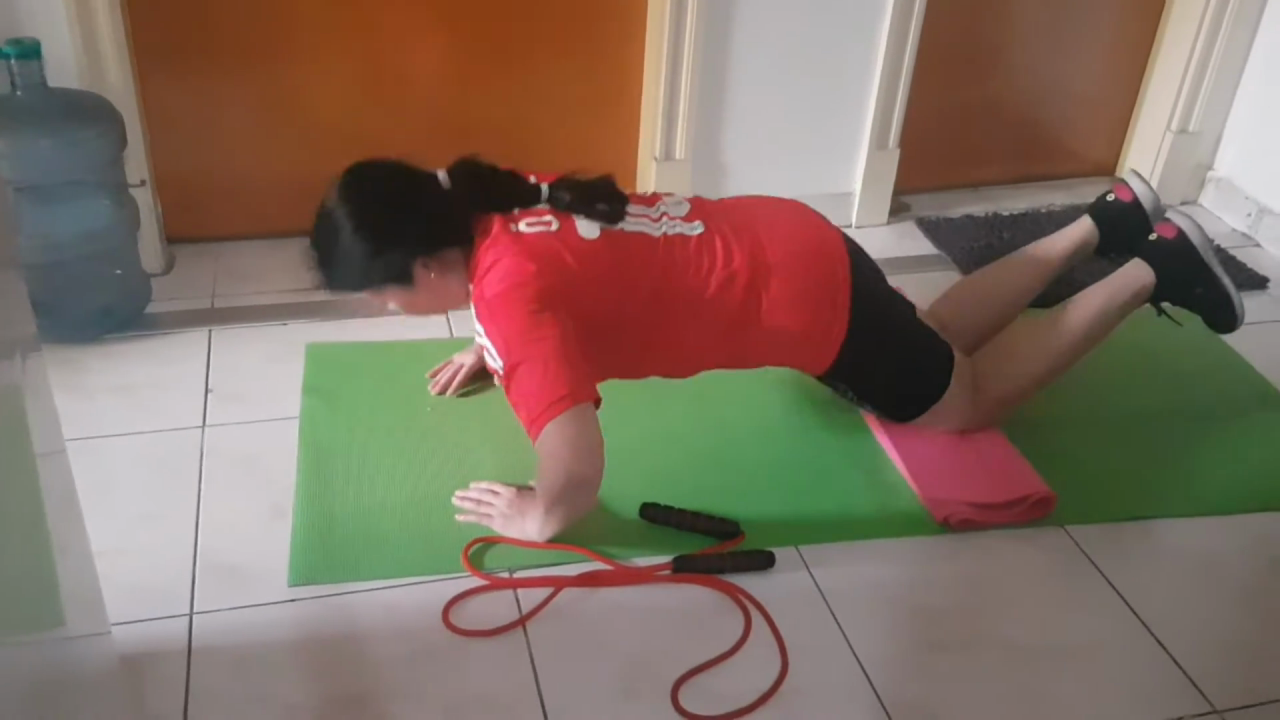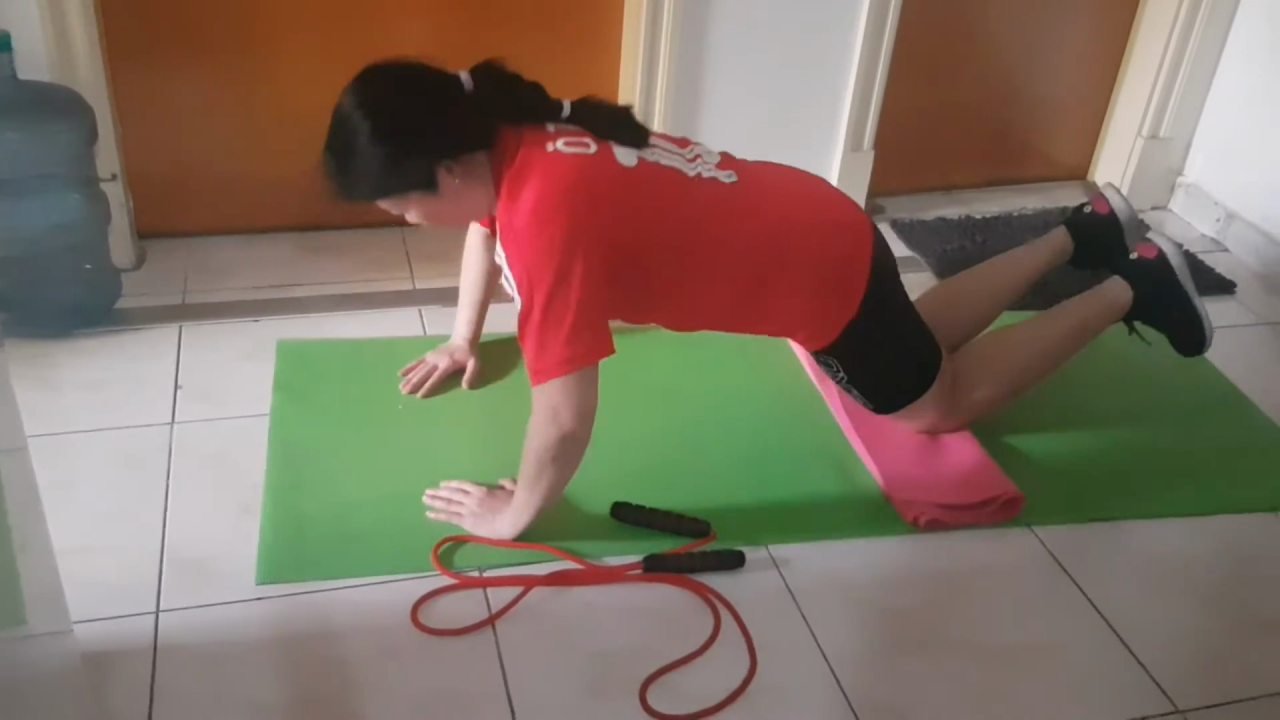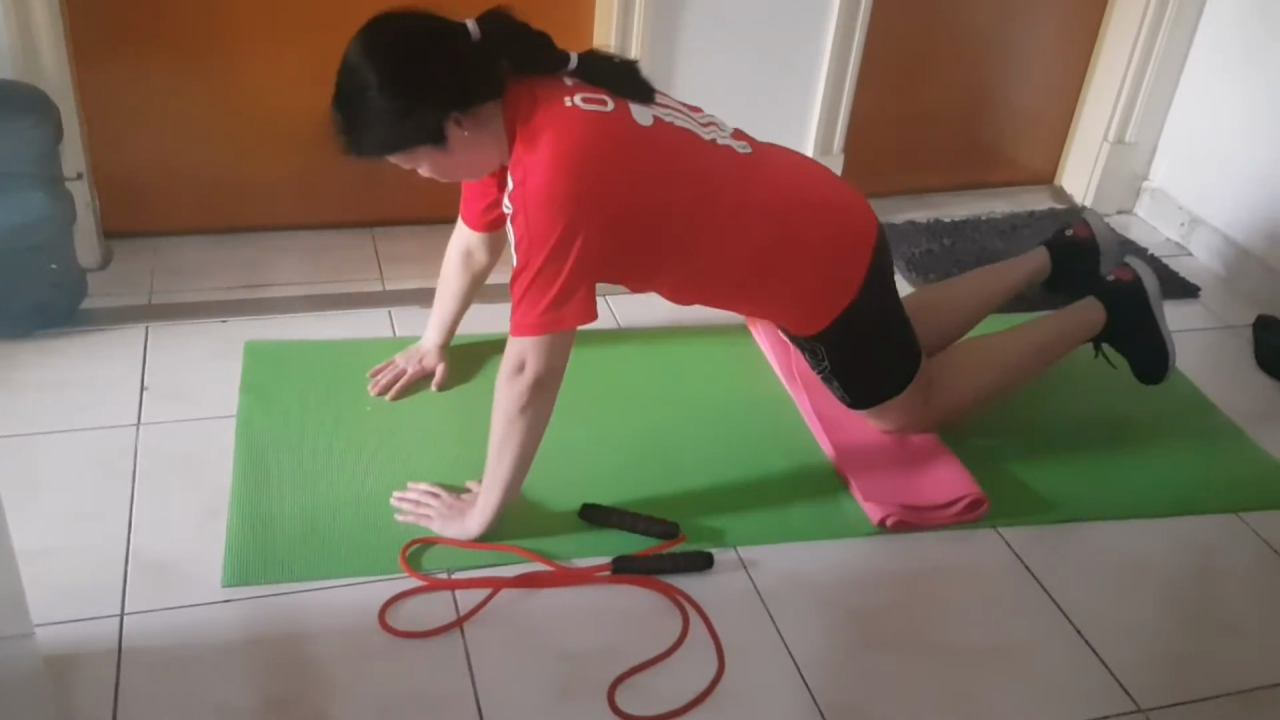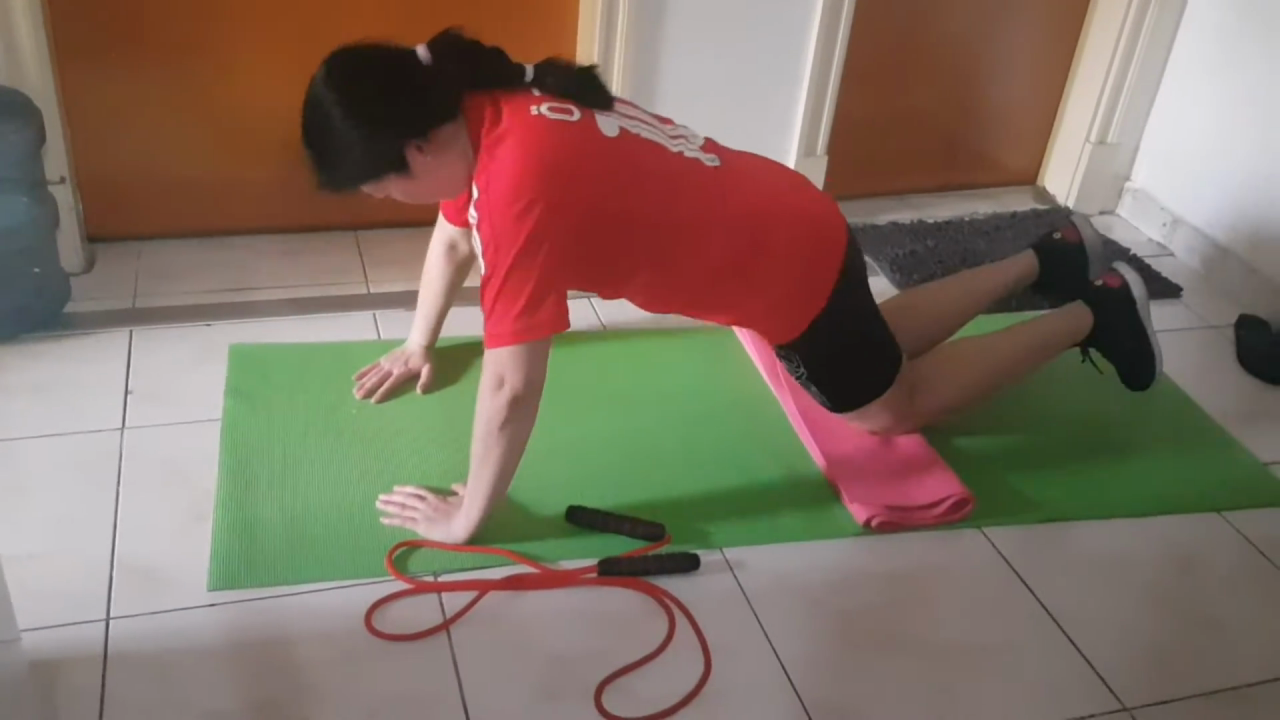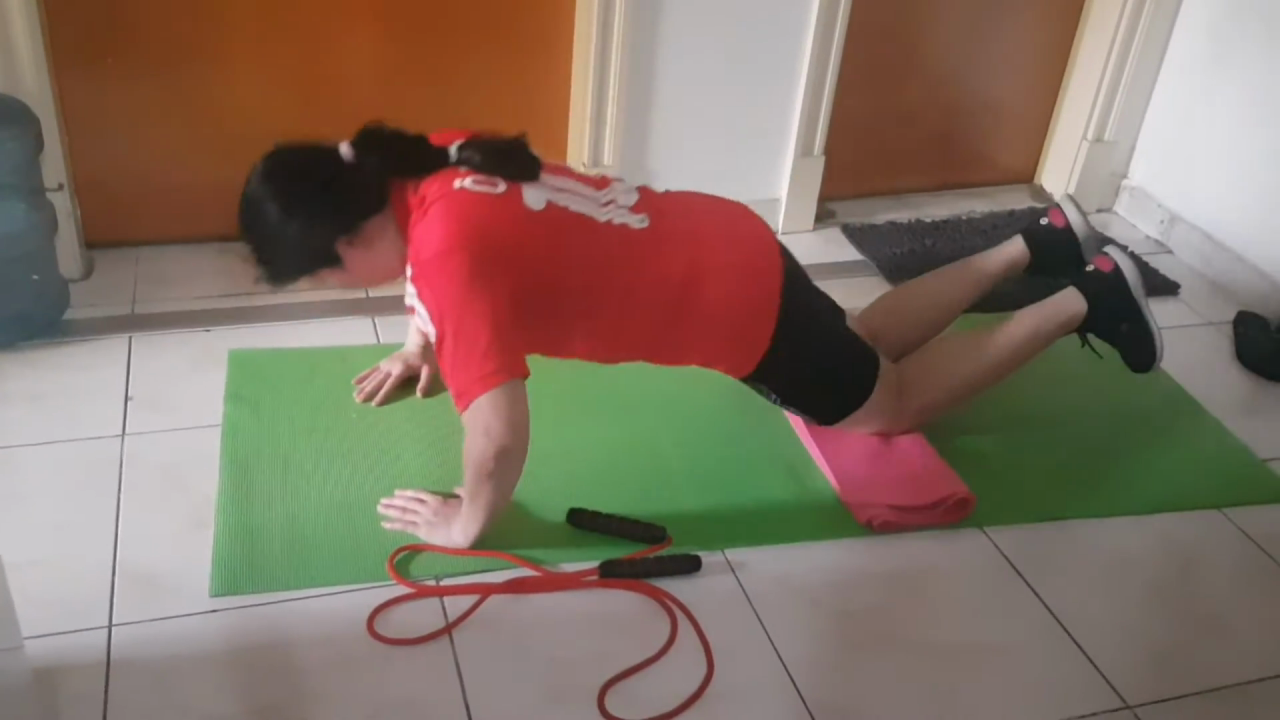
dt=0.3s
person 1, frame 1
left shoulder: (511, 289)
right shoulder: (482, 208)
left elbow: (577, 466)
left wrist: (536, 518)
right wrist: (489, 350)
left hip: (806, 296)
right hip: (780, 242)
left knee: (970, 397)
right knee: (939, 339)
left ankle: (1150, 268)
right ankle: (1106, 223)
person 1, frame 2
left shoulder: (543, 214)
right shoulder: (503, 135)
left elbow: (566, 420)
right elbow: (485, 230)
left wrist: (512, 513)
right wrist: (462, 342)
left hip: (824, 267)
right hip: (796, 217)
left knee: (947, 404)
right knee: (924, 344)
left ankle: (1125, 288)
right ankle: (1081, 234)
person 1, frame 3
left shoulder: (557, 167)
right shoulder: (510, 102)
left elbow: (531, 372)
right elbow: (474, 237)
left wrist: (481, 511)
right wrist: (432, 345)
left hip: (824, 256)
right hip: (796, 219)
left knee: (911, 405)
right knee: (896, 345)
left ankle: (1101, 309)
right ankle: (1059, 257)
person 1, frame 4
left shoulder: (521, 178)
right shoulder: (476, 110)
left elbow: (512, 387)
right elbow: (454, 234)
left wrist: (468, 514)
right wrist: (418, 344)
left hip: (792, 263)
right hip: (772, 221)
left knee: (897, 406)
right knee: (879, 346)
left ankle: (1088, 314)
right ankle: (1045, 261)
person 1, frame 5
left shoulder: (445, 257)
right shoulder: (420, 167)
left elbow: (501, 433)
left wrist: (467, 520)
right wrist: (423, 346)
left hip: (739, 299)
right hip: (719, 244)
left knee: (894, 400)
right knee: (870, 345)
left ankle: (1081, 300)
right ankle: (1033, 244)
